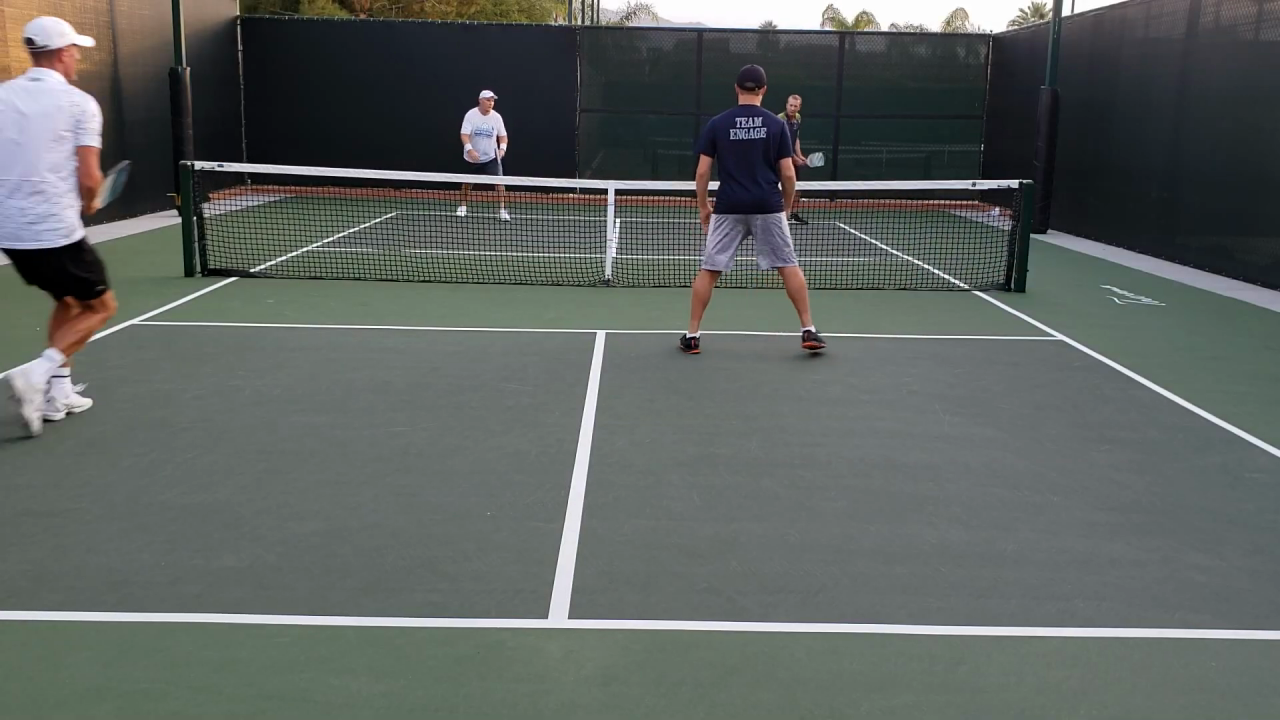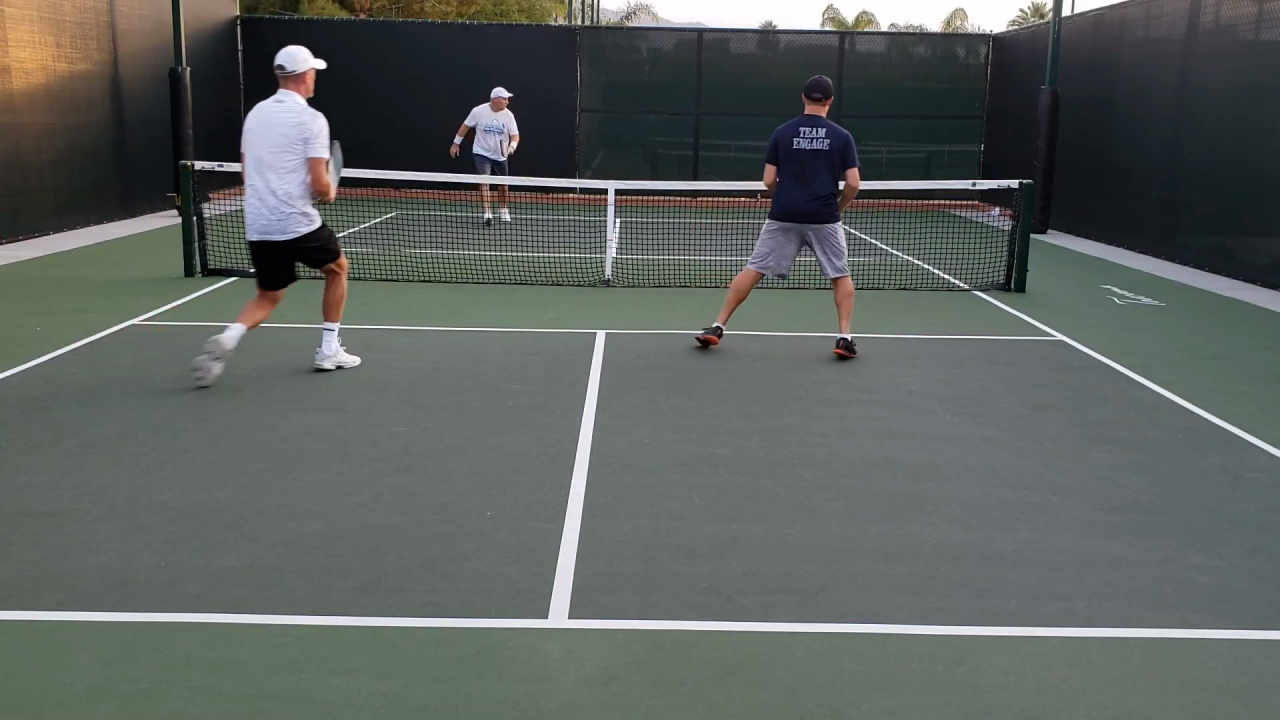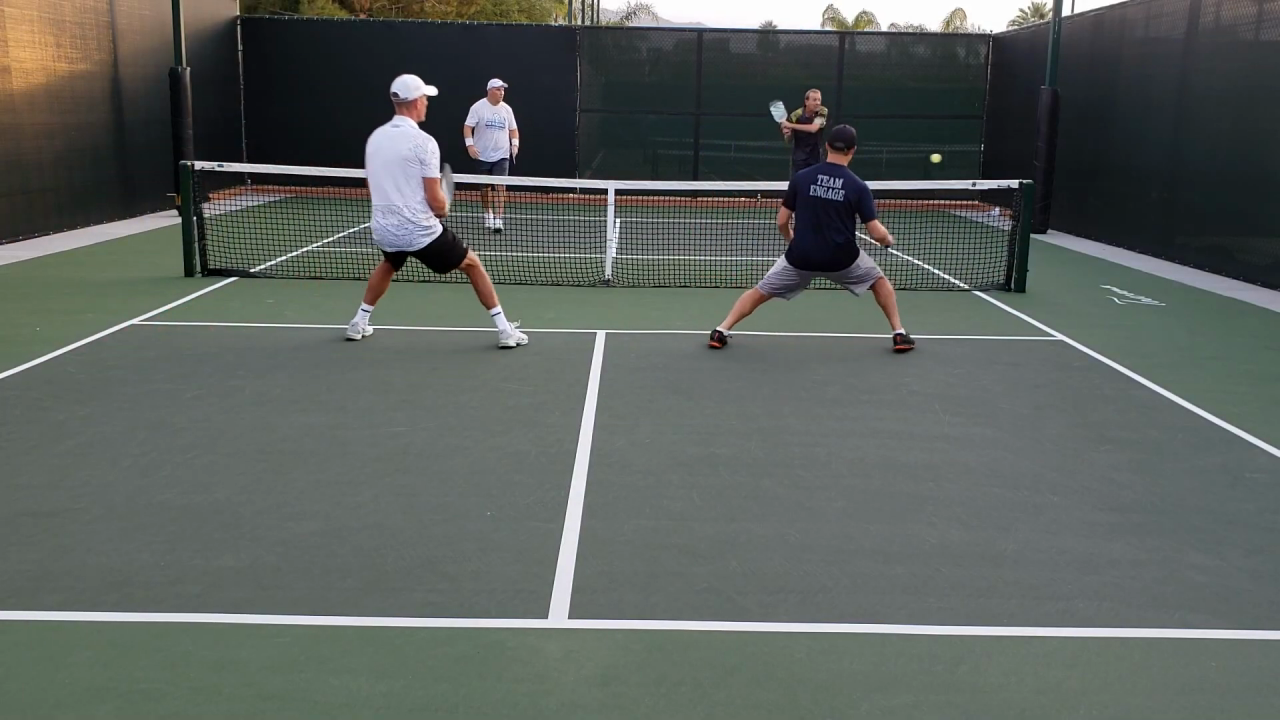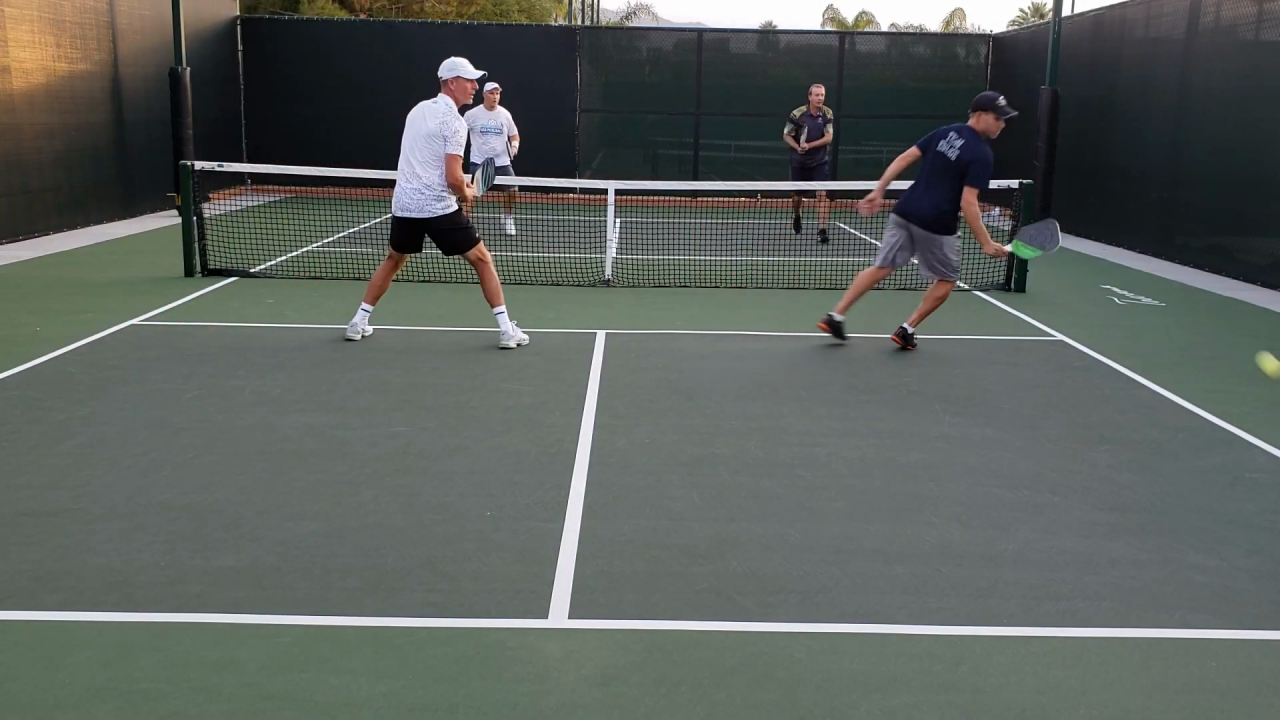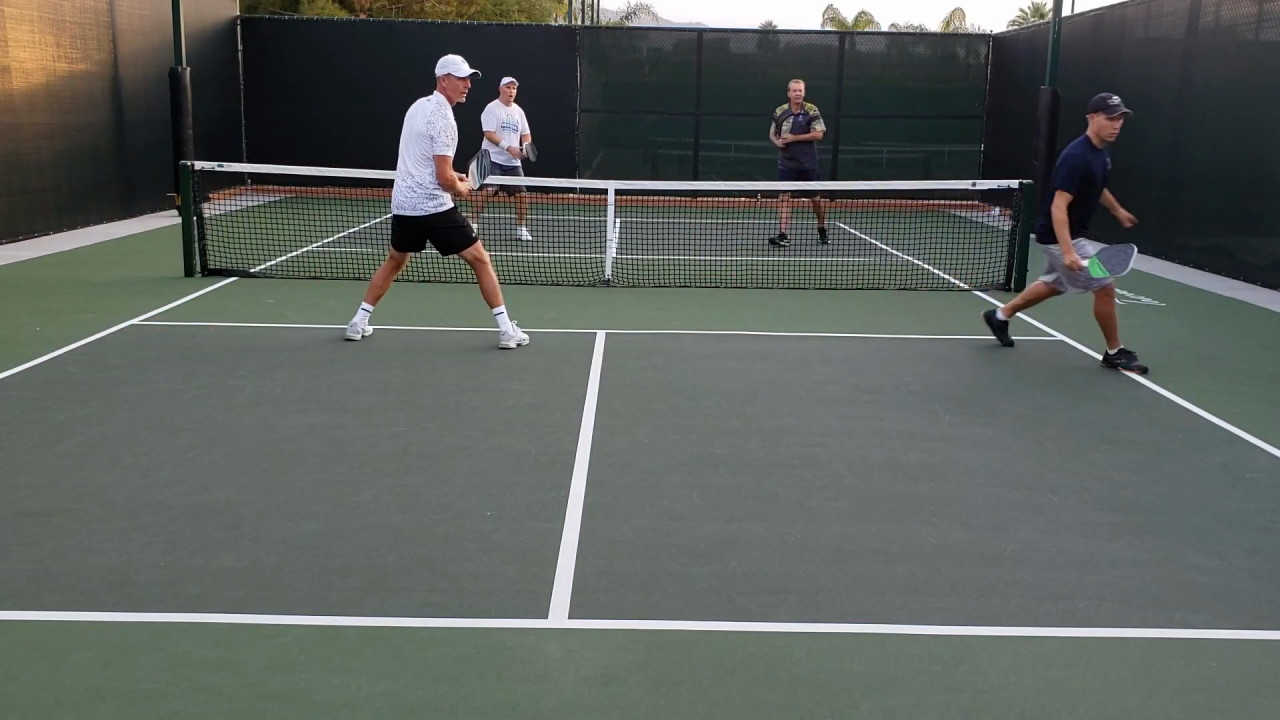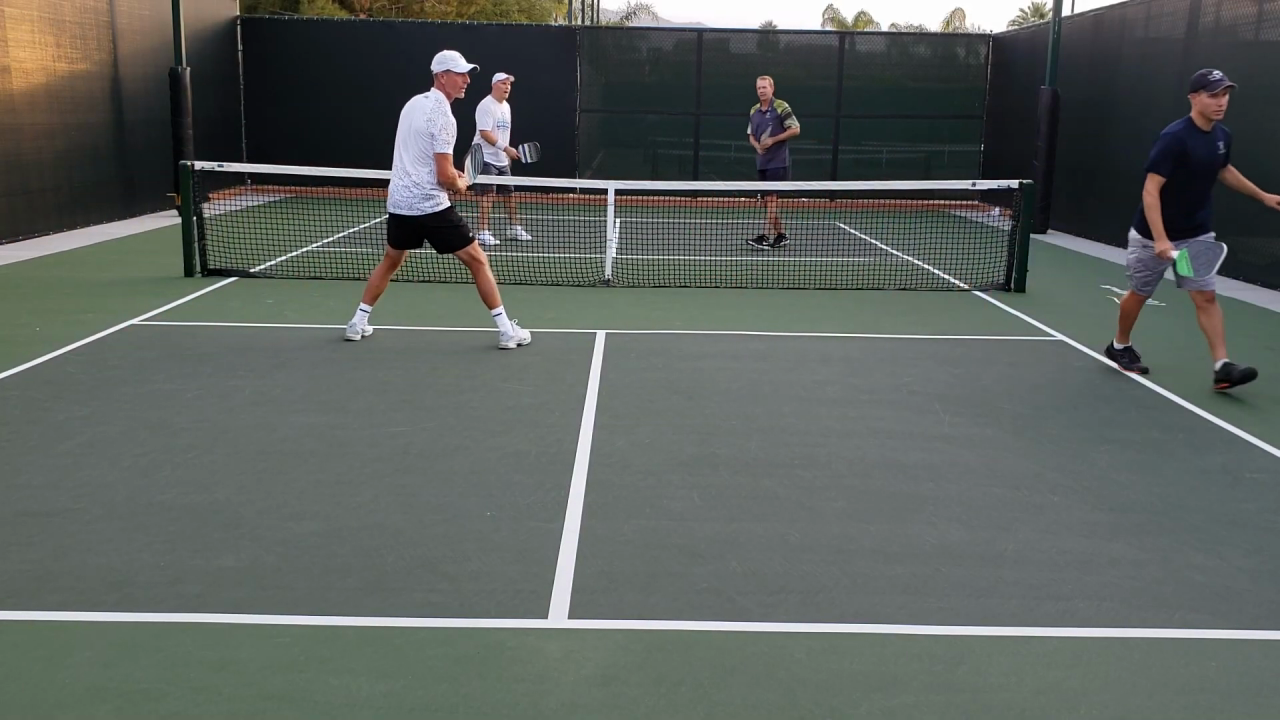
dt=0.4s
person 1, frame 1
right shoulder: (79, 103)
right elbow: (90, 179)
right wrist: (89, 202)
right hip: (54, 231)
left knee: (71, 303)
right knee: (101, 308)
left ankle: (57, 392)
person 1, frame 2
left shoulder: (255, 114)
right shoulder: (312, 120)
left elbow: (249, 170)
right elbow: (319, 184)
right wrist: (330, 193)
left hip: (259, 225)
right hip: (298, 222)
left knee: (268, 299)
right knee: (338, 270)
left ankle: (227, 340)
right ankle: (329, 349)
person 1, frame 3
left shoulder: (374, 138)
right shoulder: (424, 142)
right elbow: (436, 202)
right wrist: (442, 210)
left hip: (385, 231)
right hip: (422, 231)
left knee: (388, 266)
right knee: (472, 266)
left ankle: (359, 323)
right ankle: (504, 330)
person 1, frame 4
left shoulder: (418, 110)
right shoulder: (453, 121)
right elbow: (453, 177)
left wrist: (458, 184)
right wrist: (466, 194)
left hip: (404, 204)
right hip: (437, 207)
left knee: (393, 261)
right knee: (482, 259)
left ankle: (359, 322)
right ankle: (506, 329)
person 1, frame 5
left shoulder: (418, 106)
right shoulder: (443, 118)
right elbow: (443, 178)
left wrist: (451, 176)
right wrist: (461, 188)
left hip: (403, 203)
right hip: (434, 206)
left knee: (394, 261)
right knee: (480, 260)
left ankle: (359, 322)
right ankle: (506, 329)
person 1, frame 6
left shoulder: (413, 103)
right shoulder: (442, 116)
right elbow: (444, 176)
right wrist: (460, 184)
left hip: (399, 202)
right hip: (430, 205)
left knee: (390, 260)
right knee: (477, 260)
left ankle: (358, 323)
right ankle: (506, 330)
person 2, frame 1
left shoulder: (717, 124)
right shoulder: (776, 124)
left elbow: (703, 171)
right elbow: (788, 174)
left wrist: (703, 206)
right wrist: (786, 207)
left hip: (729, 208)
right hip: (767, 207)
left knee: (709, 270)
right knee: (789, 267)
left ankle: (692, 336)
right ankle: (808, 331)
person 2, frame 2
left shoulder: (782, 132)
right shoulder: (842, 136)
left elbow: (769, 180)
right elbow: (853, 184)
right wrist: (838, 208)
left hip: (783, 216)
right hip: (824, 218)
left knee: (753, 271)
right knee: (841, 277)
left ankle: (717, 327)
right ankle: (845, 337)
person 2, frame 3
left shoulder: (801, 178)
right shoulder: (858, 187)
left elbow: (782, 221)
right elbow: (877, 232)
left wrist: (792, 242)
right wrist: (888, 241)
left hip: (801, 257)
right hip: (841, 259)
left knee: (759, 292)
right knee: (878, 280)
left ankle: (721, 330)
right ankle: (899, 333)
person 2, frame 4
left shoulder: (944, 133)
right shoulder: (981, 154)
left elbow: (904, 159)
right elbow: (968, 204)
left wrist: (878, 191)
right wrist: (986, 242)
left hip: (905, 213)
right hip: (936, 225)
left knee: (881, 269)
right knee: (946, 280)
left ankle: (835, 317)
right ankle: (908, 330)
person 2, frame 5
left shoulder: (1102, 152)
right shoulder: (1078, 157)
right elbow: (1059, 206)
left wrist: (1117, 209)
right wrist: (1068, 251)
left hip: (1074, 232)
right hip: (1064, 236)
left knee: (1056, 284)
right knee: (1104, 287)
left ankle: (1000, 316)
right ankle: (1114, 351)
person 2, frame 6
left shoulder: (1222, 136)
right shoulder: (1173, 137)
right elbow: (1150, 190)
right wrist: (1160, 240)
left hip: (1198, 233)
right hip: (1155, 233)
left knee: (1207, 297)
right knee: (1140, 293)
left ankle: (1223, 366)
right ankle: (1120, 346)
